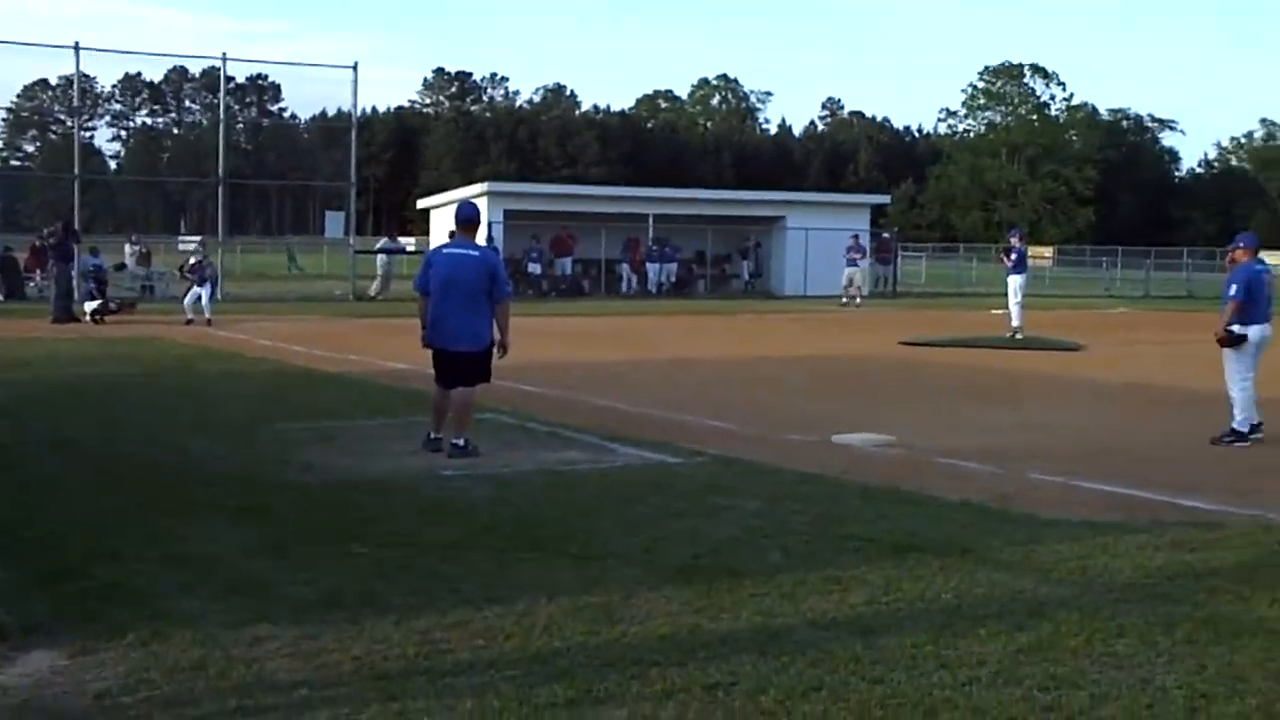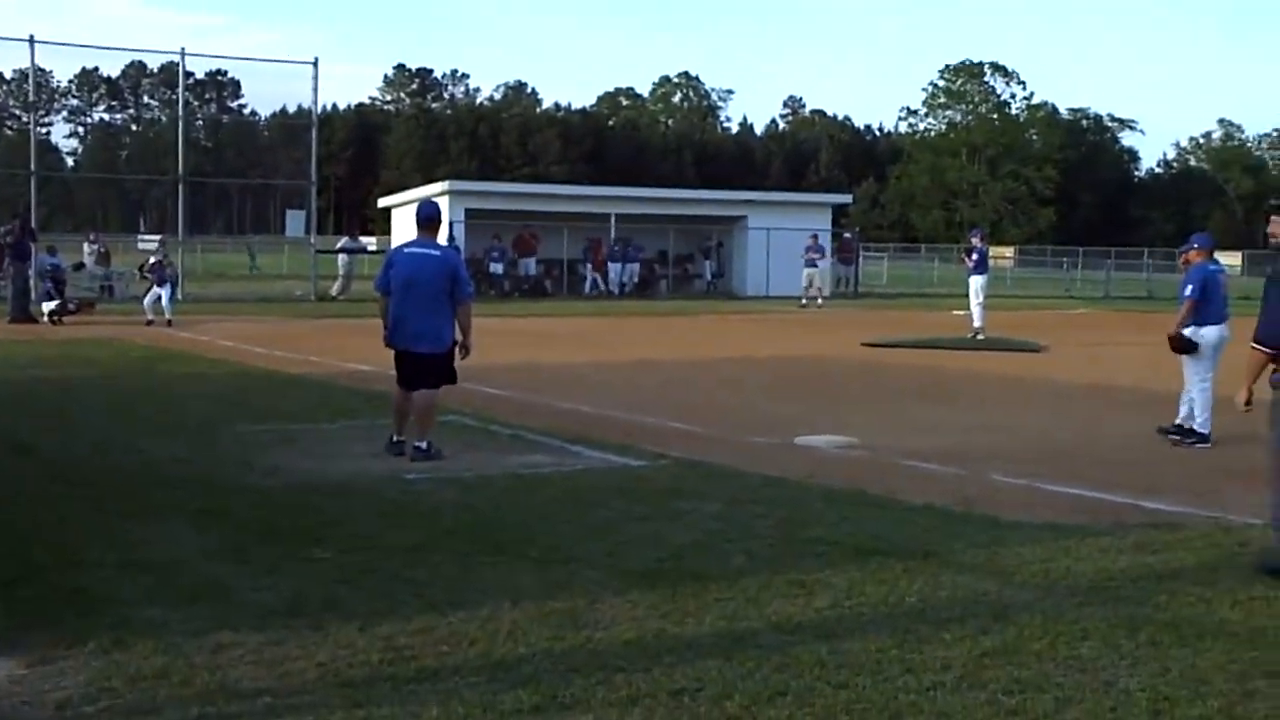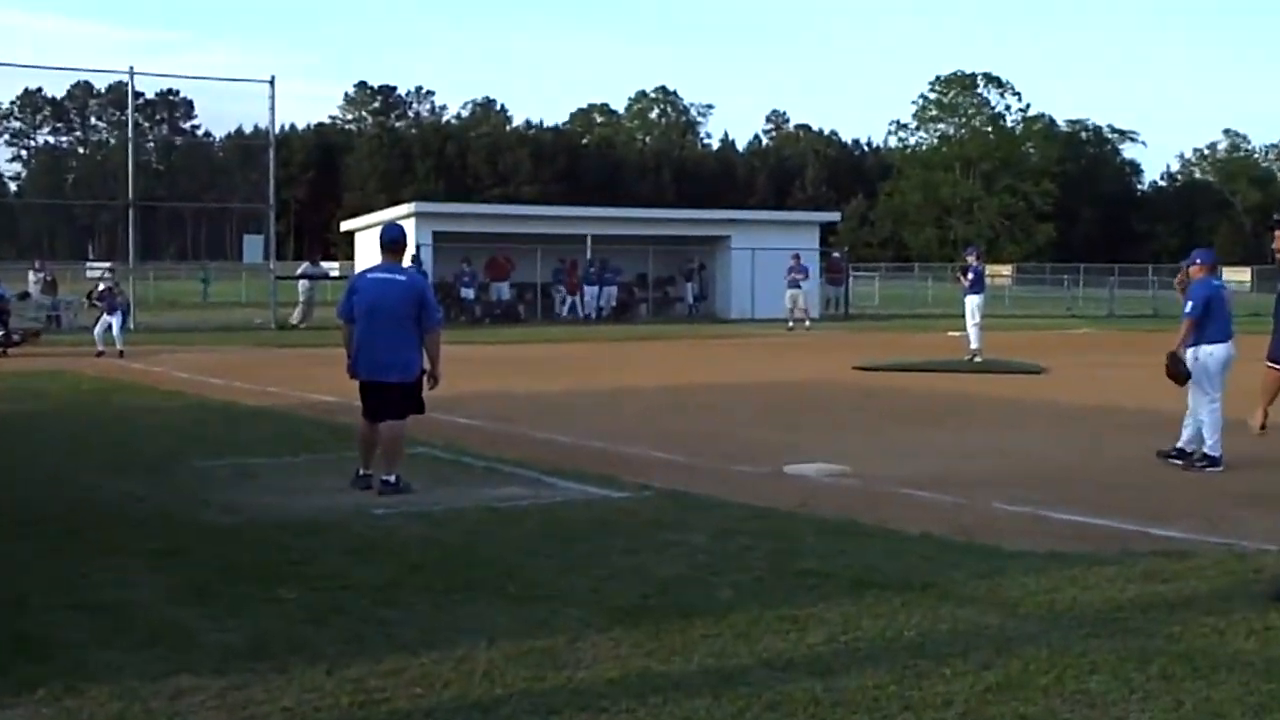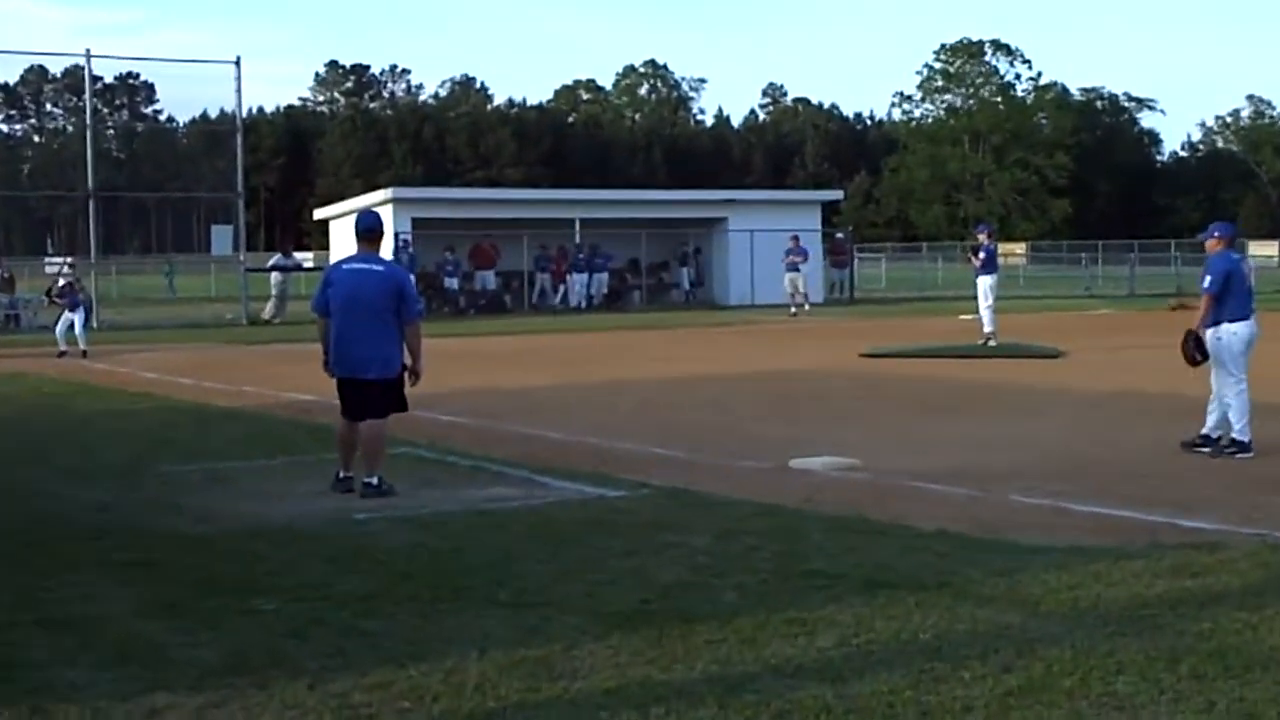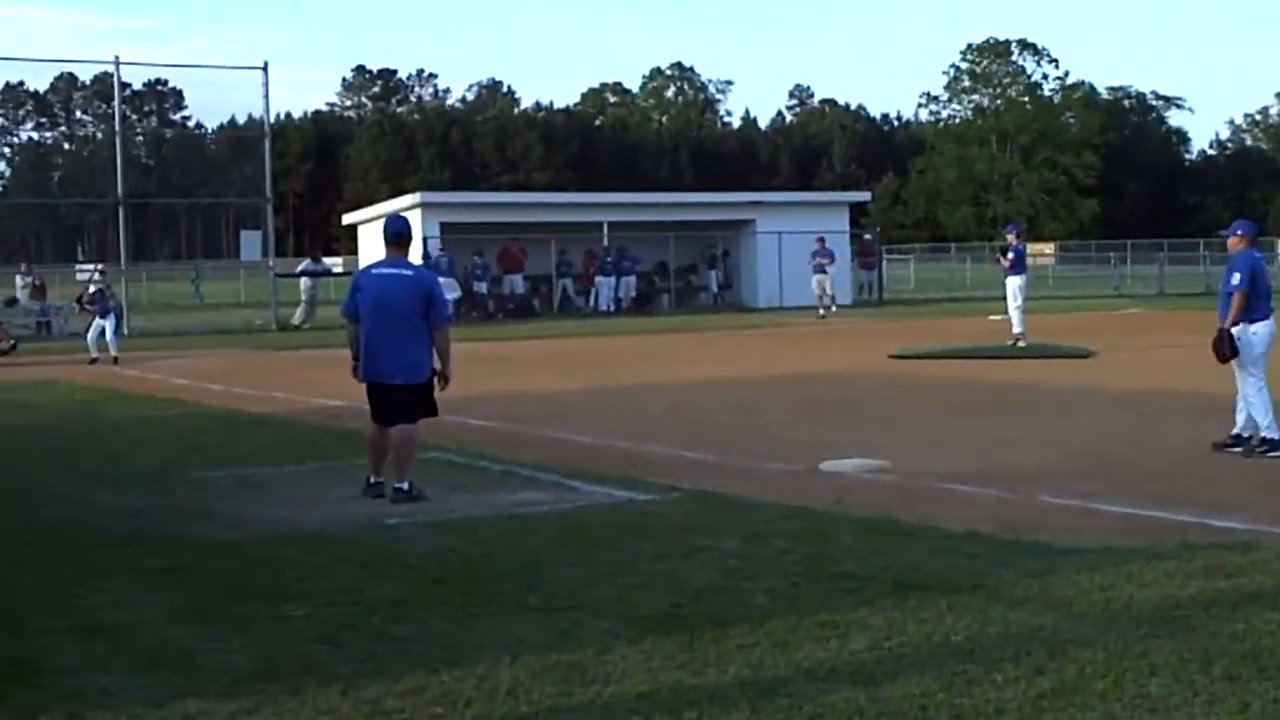
dt=0.2s
person 1, frame 1
left shoulder: (434, 256)
right shoulder: (489, 259)
left elbow: (423, 296)
right elbow: (501, 302)
left wrist: (425, 328)
right wrist: (504, 335)
left hip: (441, 334)
right hip: (474, 337)
left knee: (442, 384)
right knee: (465, 386)
left ankle: (434, 436)
right ankle: (459, 442)
person 1, frame 2
left shoulder: (395, 255)
right shoulder: (451, 259)
left elbow: (384, 296)
right elbow: (463, 303)
left wrist: (387, 328)
right wrist: (466, 336)
left hip: (403, 335)
right hip: (436, 338)
left knee: (404, 386)
right knee: (428, 388)
left ankle: (397, 439)
right ankle: (421, 444)
person 1, frame 3
left shoulder: (358, 280)
right shoulder: (418, 284)
left elbow: (347, 324)
right elbow: (431, 330)
left wrist: (350, 356)
right wrist: (435, 365)
left hip: (368, 365)
right hip: (403, 367)
left knee: (370, 418)
right knee: (395, 419)
left ankle: (364, 474)
right ankle: (389, 479)
person 1, frame 4
left shoulder: (333, 272)
right shoulder: (397, 274)
left elbow: (323, 318)
right elbow: (411, 323)
left wrist: (327, 352)
right wrist: (416, 360)
left hip: (345, 361)
right hip: (383, 363)
left knee: (349, 417)
right knee: (375, 418)
left ankle: (344, 475)
right ankle: (371, 480)
person 1, frame 5
left shoulder: (362, 277)
right shoulder: (425, 279)
left elbow: (352, 323)
right elbow: (440, 328)
left wrist: (356, 358)
right wrist: (445, 364)
left hip: (375, 366)
right hip: (413, 367)
left knee: (379, 421)
right knee: (405, 422)
left ankle: (374, 480)
right ankle: (402, 485)
person 2, frame 1
left shoulder: (1243, 270)
right shoulder: (1264, 269)
left elbow: (1234, 301)
left wrist: (1222, 326)
right wrist: (1233, 267)
left hip: (1242, 330)
right hip: (1262, 329)
left knee: (1238, 381)
right knee: (1243, 379)
left ankle: (1241, 430)
right ankle: (1252, 423)
person 2, frame 2
left shoulder: (1198, 270)
right shoulder: (1218, 269)
left elbow: (1189, 301)
left wrist: (1175, 327)
right wrist: (1188, 268)
left hip: (1200, 331)
right hip: (1218, 329)
left knee: (1199, 381)
right knee: (1195, 380)
left ankle: (1201, 432)
right ankle: (1184, 425)
person 2, frame 3
left shoulder: (1200, 286)
right shoulder: (1219, 285)
left elbow: (1190, 319)
left wrist: (1176, 348)
right wrist: (1184, 291)
left hip: (1206, 350)
right hip: (1221, 347)
left knee: (1207, 403)
right knee: (1198, 402)
left ankle: (1212, 456)
right ankle: (1184, 449)
person 2, frame 4
left shoulder: (1217, 261)
right shoulder: (1237, 260)
left elbow: (1209, 296)
left wrist: (1196, 326)
left hip: (1227, 330)
right hip: (1241, 326)
left knee: (1233, 385)
right knee: (1222, 384)
left ankle: (1241, 440)
right ankle: (1211, 435)
person 2, frame 5
left shoulder: (1241, 258)
right shoulder: (1256, 259)
left elbow: (1240, 294)
left wrist: (1227, 324)
right wrist: (1231, 324)
left hip: (1248, 329)
left knee: (1254, 384)
right knee: (1248, 382)
right ankle: (1242, 434)
